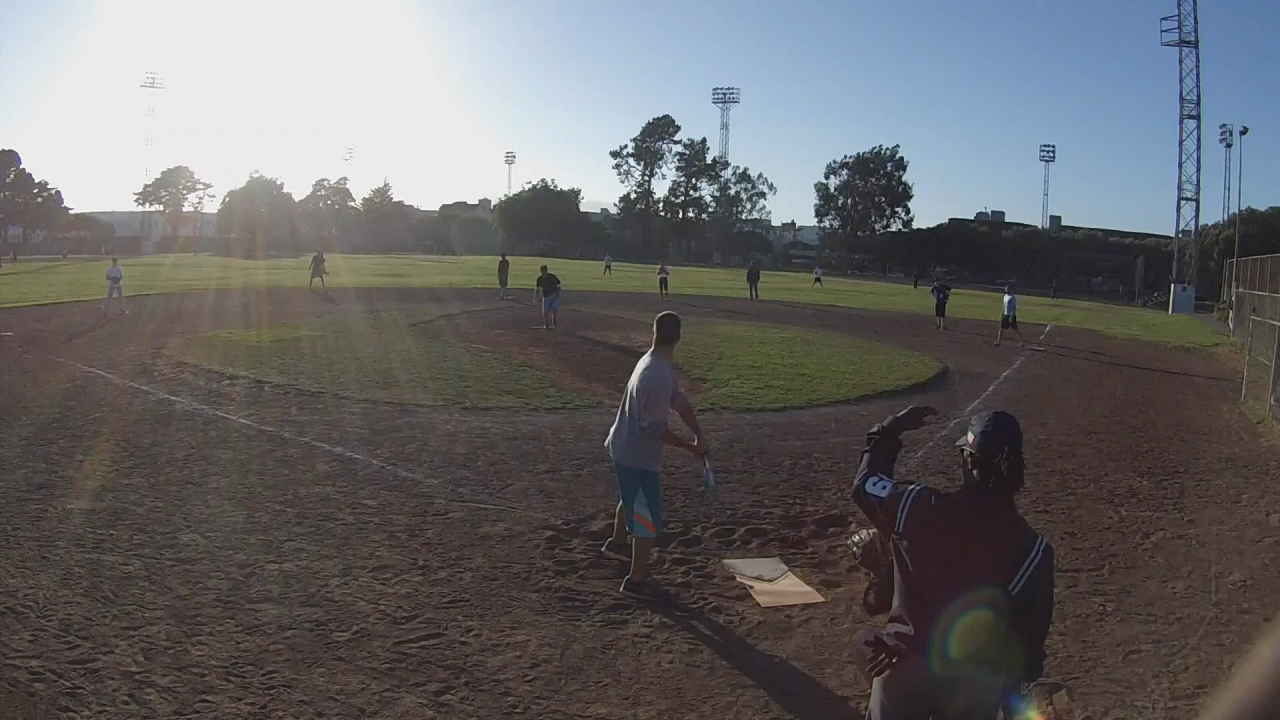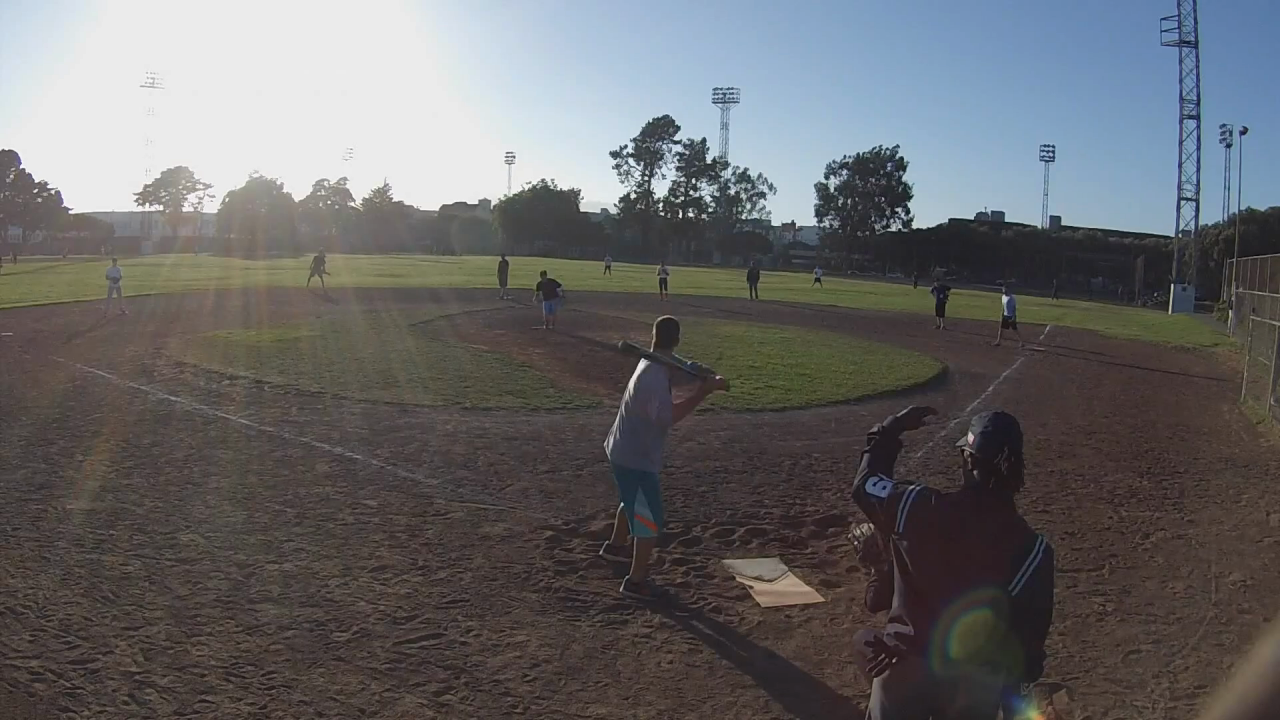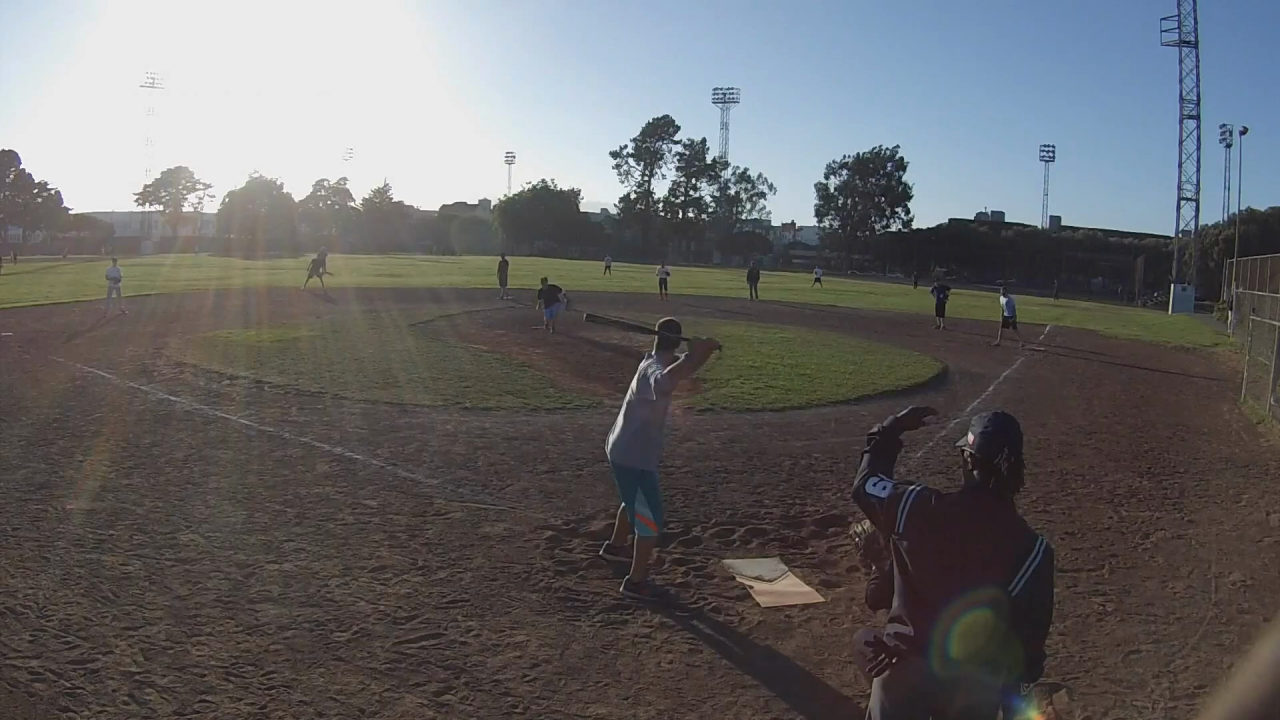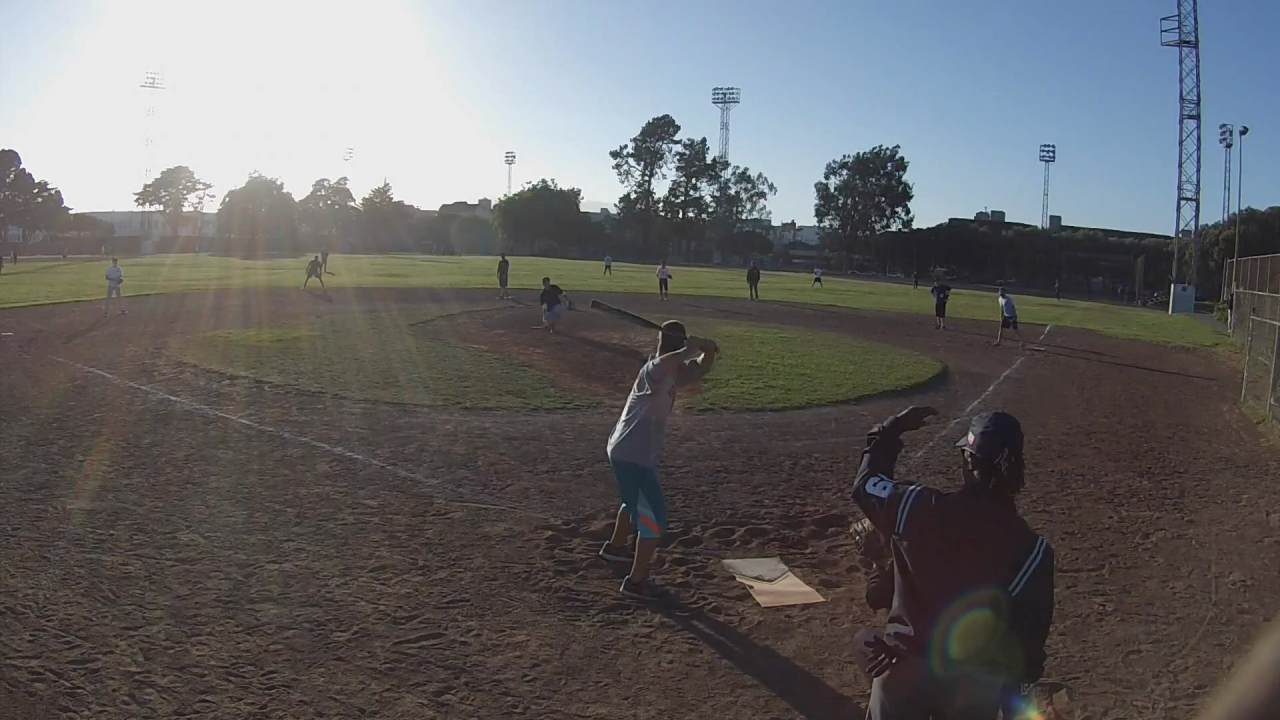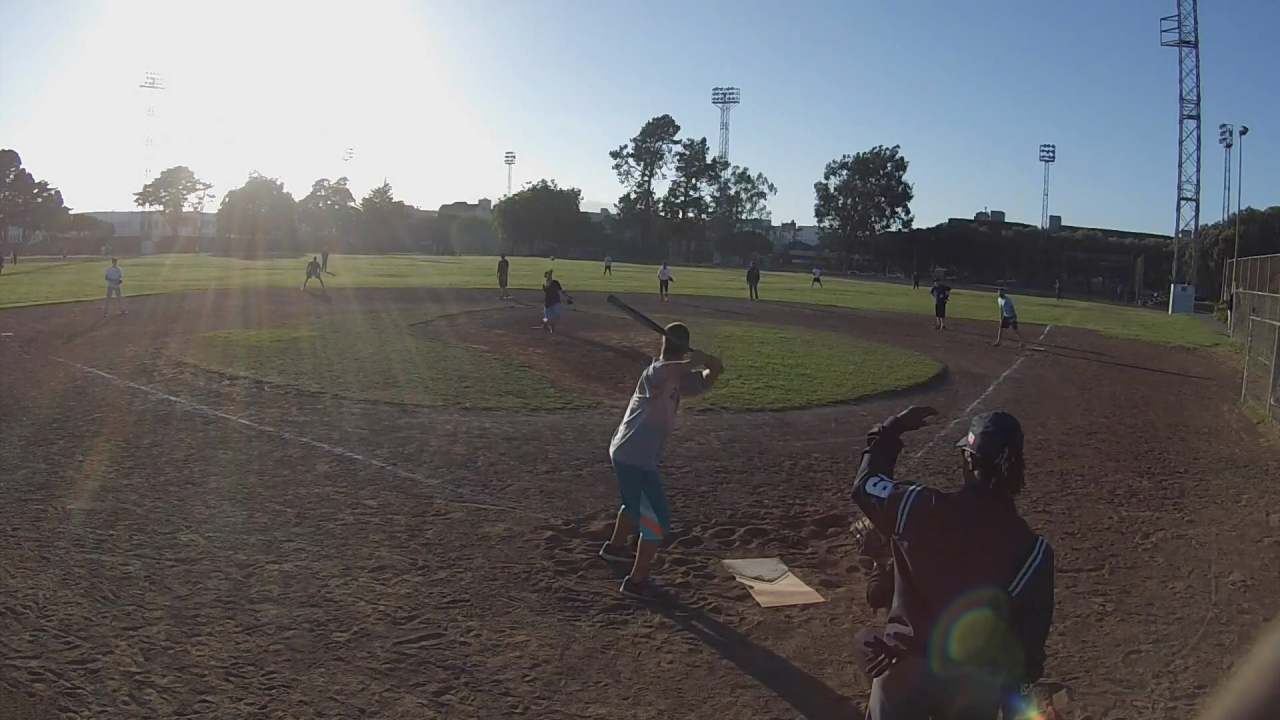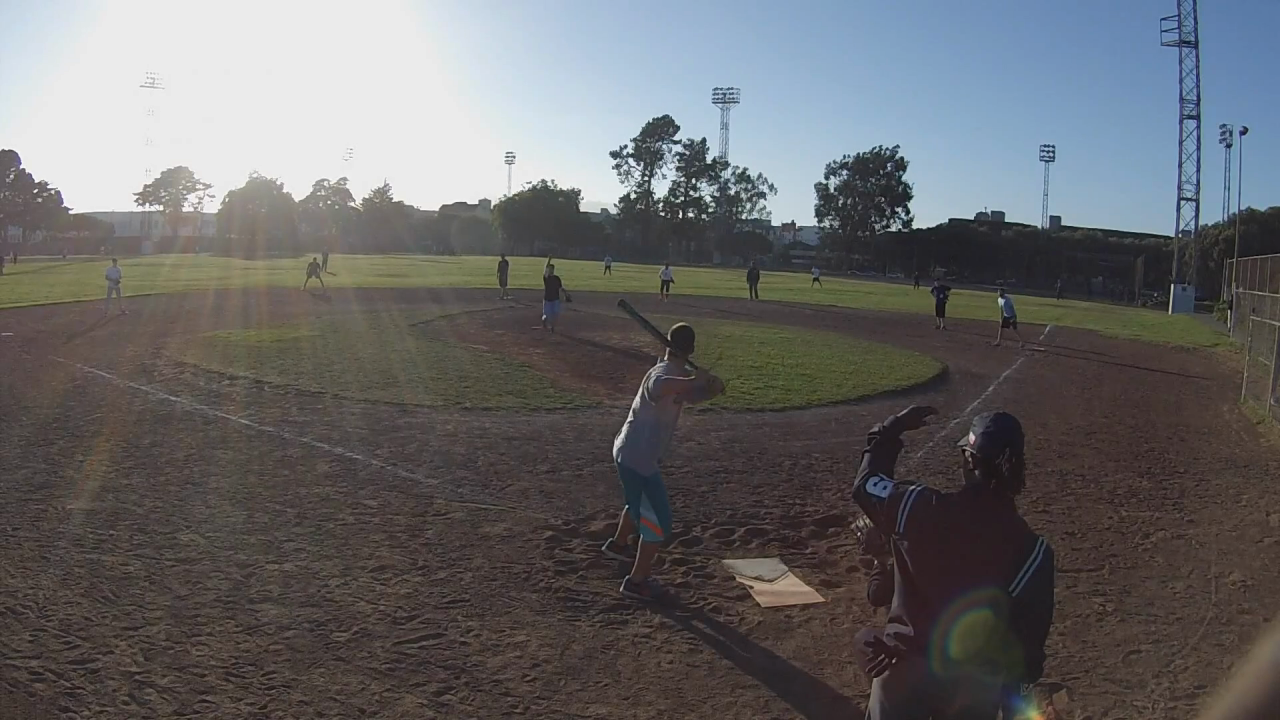
dt=0.2s
person 1, frame 1
left shoulder: (919, 509)
right shoulder: (1031, 550)
left elbow: (865, 484)
right elbow: (1030, 634)
left wrist: (890, 430)
right wrist: (1016, 692)
left hip: (907, 671)
right hip: (978, 684)
person 1, frame 2
left shoulder: (919, 509)
right shoulder: (1031, 550)
left elbow: (866, 484)
right elbow: (1029, 634)
left wrist: (890, 430)
right wrist: (1016, 690)
left hip: (907, 671)
right hip: (978, 684)
person 1, frame 3
left shoulder: (919, 509)
right shoulder: (1031, 551)
left elbow: (865, 485)
right elbow: (1030, 636)
left wrist: (890, 430)
right wrist: (1017, 688)
left hip: (906, 671)
right hip: (978, 684)
person 1, frame 4
left shoulder: (919, 509)
right shoulder: (1032, 551)
left elbow: (865, 485)
right elbow: (1030, 636)
left wrist: (891, 430)
right wrist: (1017, 690)
left hip: (906, 671)
right hip: (978, 685)
person 1, frame 5
left shoulder: (919, 509)
right shoulder: (1031, 551)
left elbow: (865, 484)
right elbow: (1030, 635)
left wrist: (891, 430)
right wrist: (1017, 691)
left hip: (906, 671)
right hip: (978, 684)
person 1, frame 6
left shoulder: (920, 510)
right shoulder: (1031, 551)
left elbow: (866, 484)
right elbow: (1030, 635)
left wrist: (891, 429)
right wrist: (1017, 690)
left hip: (906, 671)
right hip: (977, 684)
person 2, frame 1
left shoulder: (661, 366)
right shoulder: (656, 374)
left elbow: (680, 402)
right elbow: (653, 428)
left wrist: (698, 434)
right wrist: (688, 445)
left hip: (625, 447)
right hip: (638, 454)
left knee: (632, 501)
right knee: (649, 517)
left ankle: (616, 543)
right ankle: (636, 581)
person 2, frame 2
left shoulder: (661, 364)
right shoulder: (653, 373)
right elbow: (664, 418)
left wrist: (711, 382)
right wrist: (701, 393)
left hip: (625, 449)
right hip: (635, 456)
left knee: (632, 503)
right knee: (650, 518)
left ankle: (615, 545)
right ankle: (636, 581)
person 2, frame 3
left shoulder: (660, 364)
right shoulder: (654, 368)
left elbow: (694, 362)
right elbow: (665, 384)
left wrist: (707, 346)
right wrist: (692, 351)
left hip: (627, 449)
right hip: (633, 455)
left knee: (635, 502)
right knee: (651, 517)
left ankle: (615, 545)
right ankle: (636, 581)
person 2, frame 4
left shoulder: (673, 369)
right shoulder: (656, 368)
left elbow: (701, 369)
right elbow: (660, 368)
left wrist: (708, 351)
right wrist: (688, 351)
left hip: (629, 450)
right hip: (633, 454)
left knee: (636, 503)
right knee: (654, 518)
left ankle: (615, 546)
right ankle: (636, 581)
person 2, frame 5
left shoulder: (677, 372)
right shoulder: (659, 371)
left elbow: (705, 381)
right elbow: (655, 377)
left wrist: (712, 367)
right wrist: (692, 362)
left hip: (630, 452)
right hip: (635, 457)
left knee: (635, 504)
right knee: (656, 520)
left ankle: (615, 546)
right ankle: (636, 581)
person 2, frame 6
left shoulder: (679, 374)
right shoulder: (663, 373)
left elbow: (705, 393)
right elbow: (657, 390)
left wrist: (712, 383)
right wrist: (696, 379)
left hip: (635, 452)
right hip: (638, 457)
left knee: (638, 504)
right knee: (658, 521)
left ankle: (618, 543)
right ankle: (637, 581)
